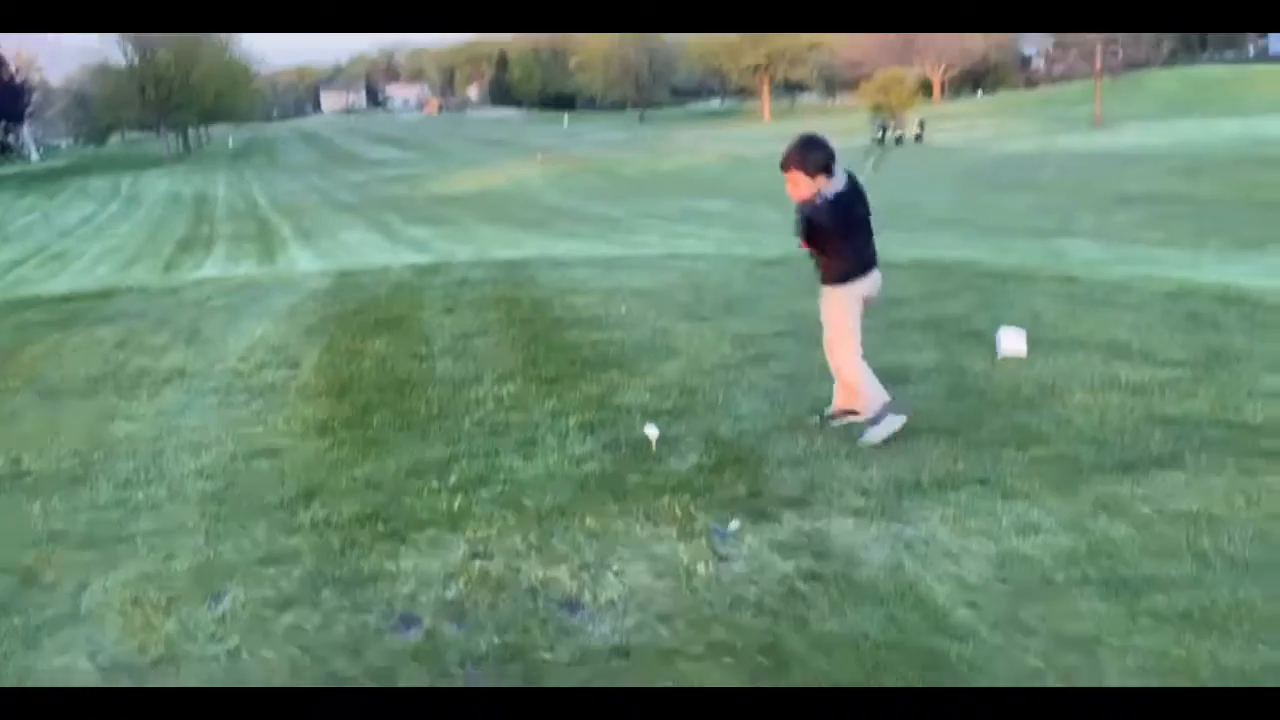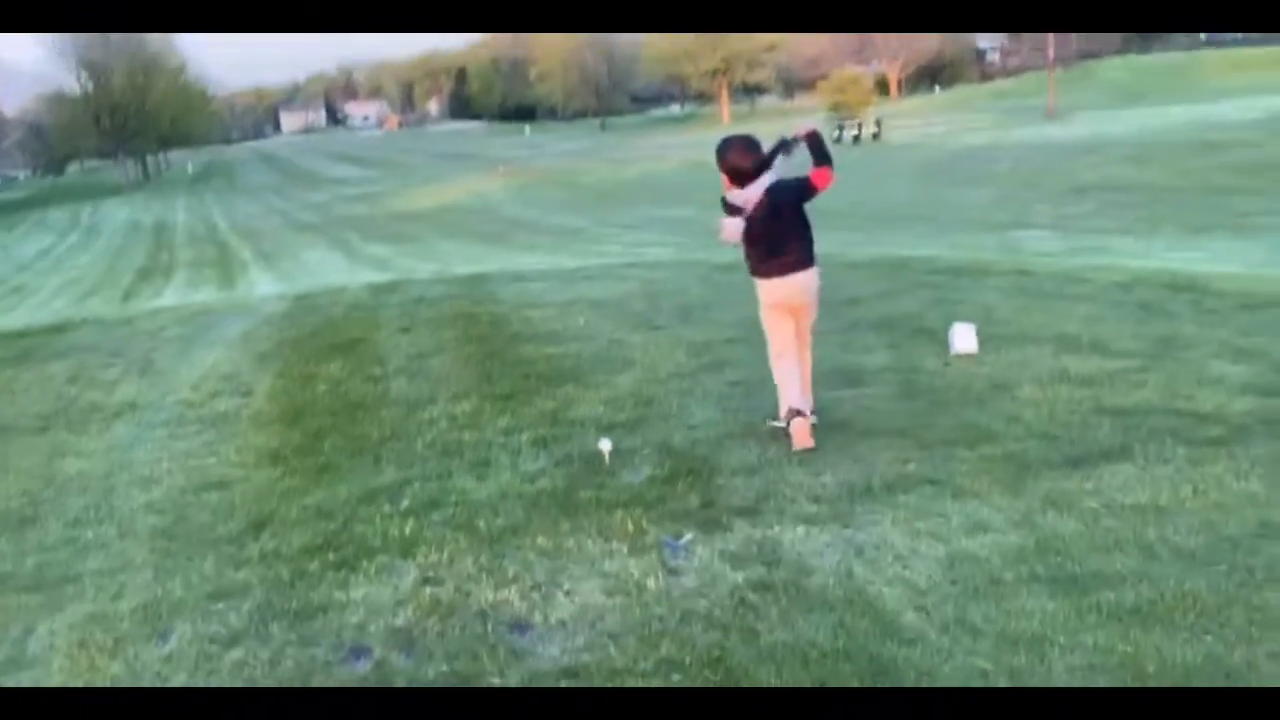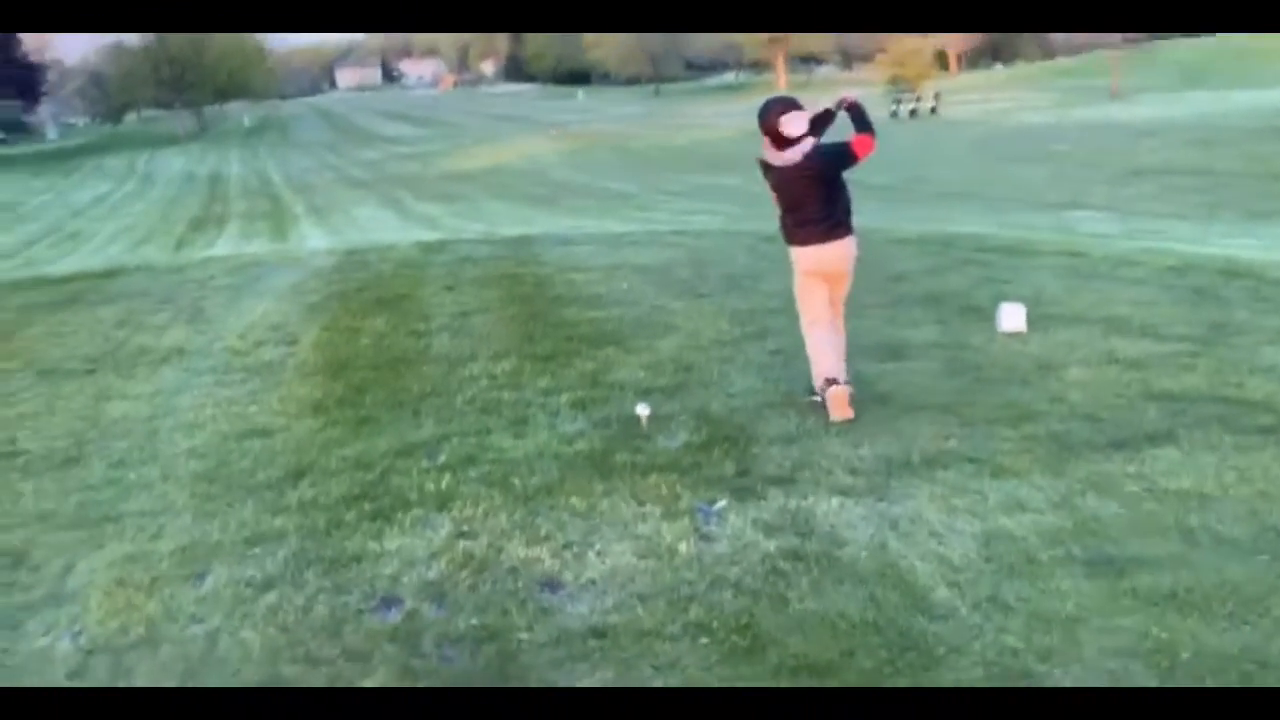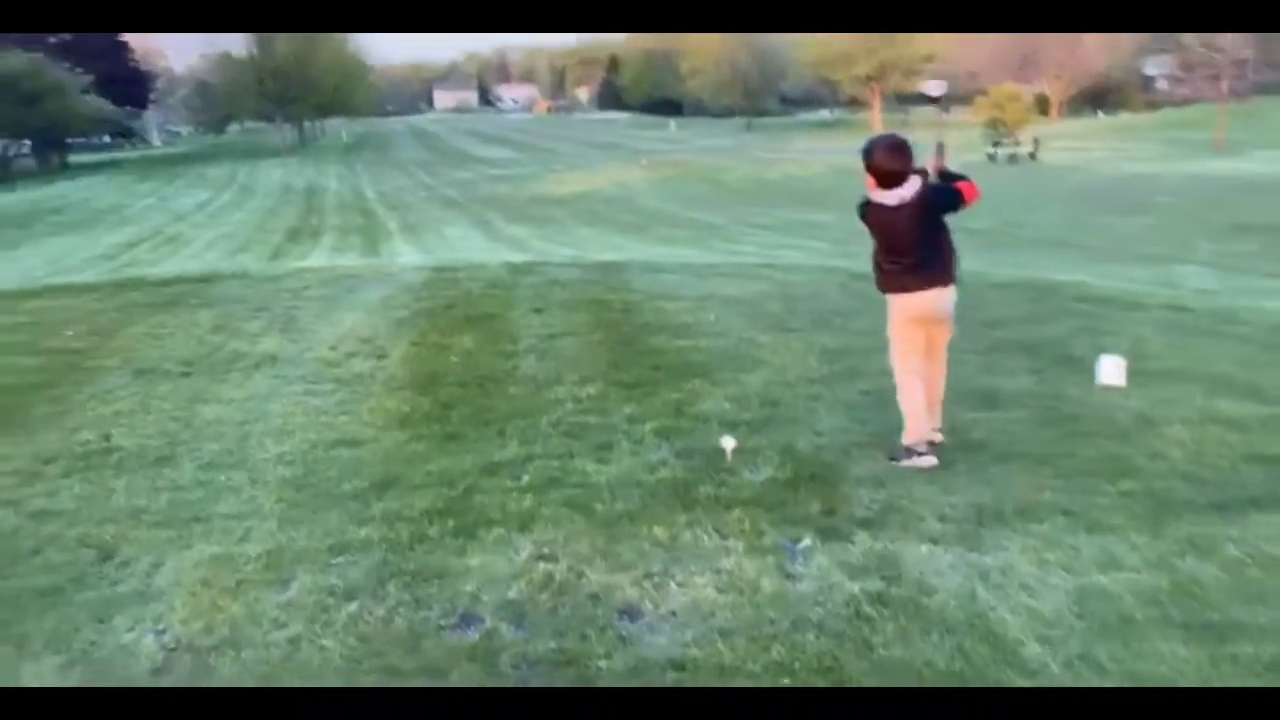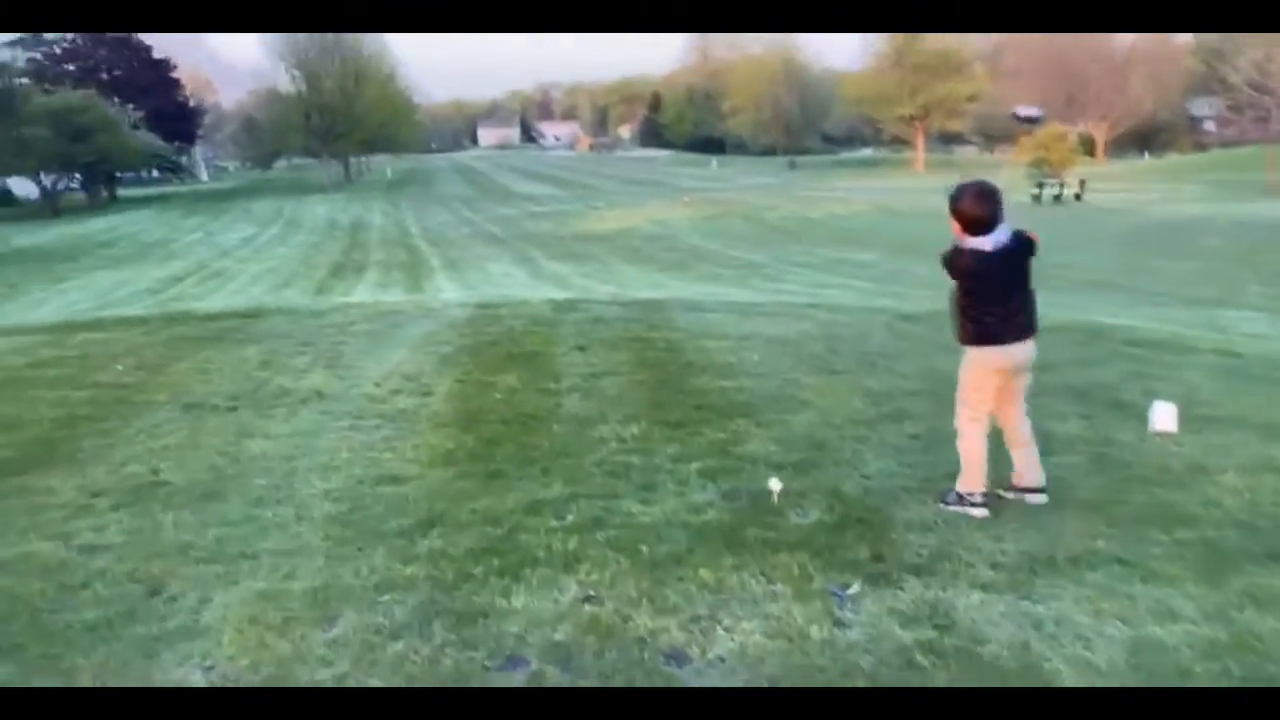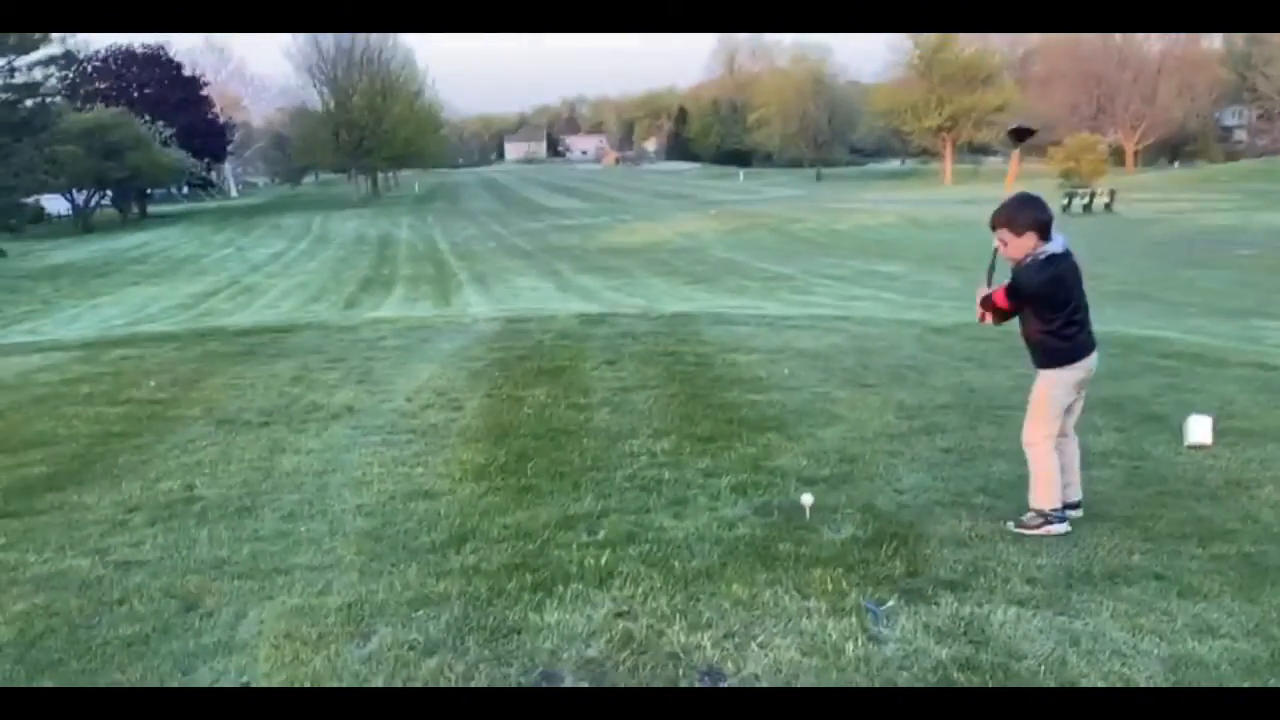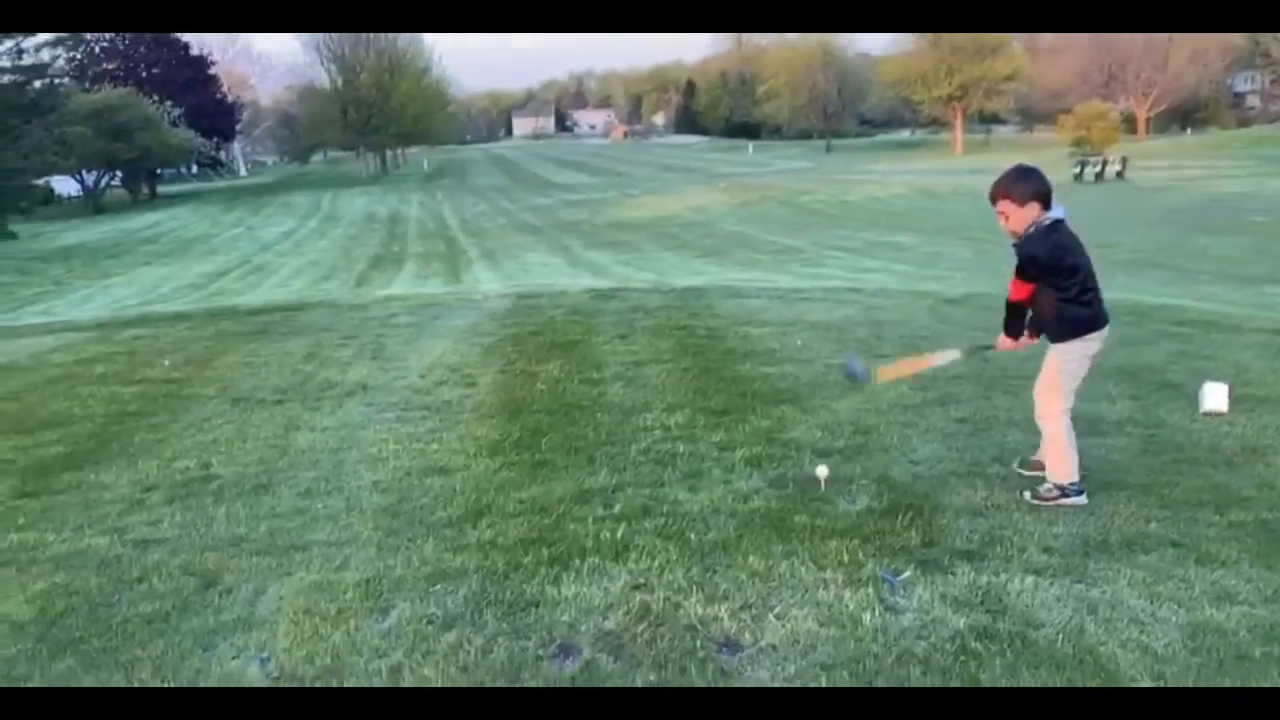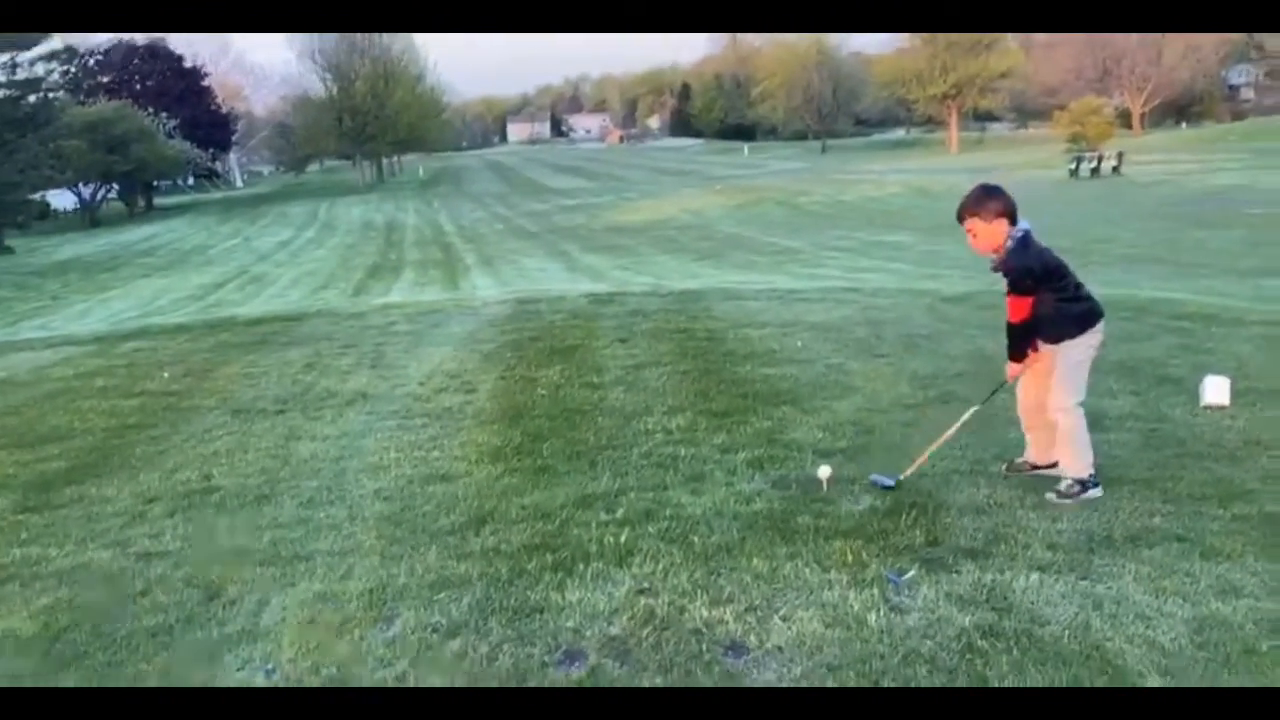
dt=0.4s
person 1, frame 1
left shoulder: (815, 215)
right shoulder: (849, 185)
left elbow: (809, 241)
left hip: (842, 285)
right hip: (865, 275)
left knee: (844, 351)
right knee: (838, 343)
left ankle: (880, 410)
right ankle: (847, 404)
person 1, frame 2
left shoulder: (731, 205)
right shoulder: (786, 192)
left elbow: (757, 177)
right elbow: (825, 172)
left wrist: (787, 142)
right wrist: (812, 137)
left hip: (770, 285)
right hip: (804, 277)
left knee: (781, 352)
right knee: (801, 344)
left ankle: (793, 412)
right ankle: (802, 406)
person 1, frame 3
left shoulder: (769, 167)
right shoulder: (824, 158)
left elbow: (801, 144)
right elbow: (866, 139)
left wrist: (831, 111)
right wrist: (852, 107)
left hip: (806, 253)
right hip: (841, 246)
left knee: (814, 322)
right knee: (835, 315)
left ankle: (830, 380)
right ankle: (836, 378)
person 1, frame 4
left shoulder: (868, 211)
right shoulder: (929, 197)
right elbow: (970, 191)
left wrist: (922, 176)
right wrist: (941, 172)
left hip: (905, 300)
right hip: (941, 293)
left knee: (908, 372)
right knee: (934, 363)
left ankle: (918, 443)
right ankle: (930, 426)
person 1, frame 5
left shoulder: (958, 261)
right shoulder: (1018, 246)
left wrist: (966, 234)
right wrist: (997, 225)
left hip: (986, 351)
right hip: (1023, 344)
left knee: (971, 420)
right knee: (1014, 412)
left ankle: (971, 493)
right ankle: (1030, 482)
person 1, frame 6
left shoulder: (1030, 277)
right shoulder: (1062, 258)
left elbow: (1001, 301)
left wrist: (984, 302)
right wrist: (997, 312)
left hip: (1059, 365)
right hip: (1082, 357)
left knee: (1037, 437)
right knee: (1062, 431)
left ankle: (1049, 511)
right ankle: (1069, 498)
person 1, frame 7
left shoulder: (1035, 248)
right shoulder: (1055, 235)
left elbow: (1019, 294)
left wrist: (1009, 332)
right wrist: (1032, 330)
left hip: (1075, 335)
right hip: (1084, 328)
left knee: (1050, 405)
right knee: (1050, 397)
left ankle: (1067, 484)
right ankle: (1050, 457)
person 1, frame 8
left shoulder: (1021, 262)
right shoulder: (1016, 253)
left elbow: (1019, 316)
right elbow: (1026, 309)
left wrist: (1015, 357)
right wrist: (1030, 348)
left hip: (1078, 332)
right hip: (1053, 333)
left knee: (1062, 403)
right knee: (1030, 393)
left ankle: (1083, 478)
right ankle: (1042, 456)
